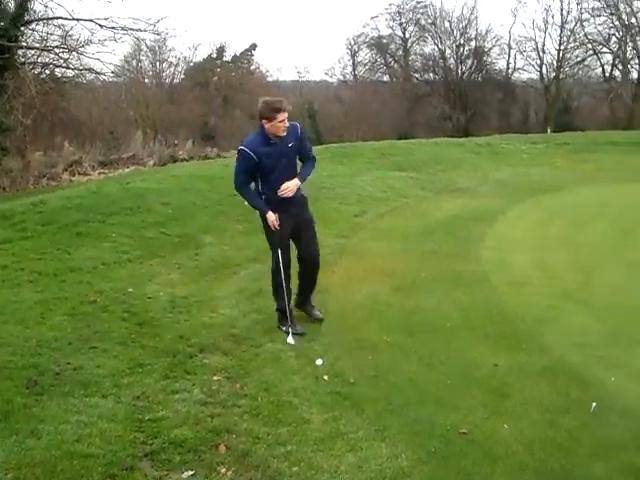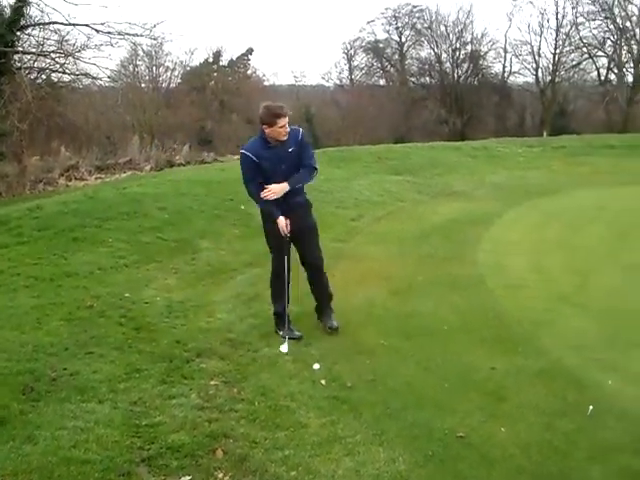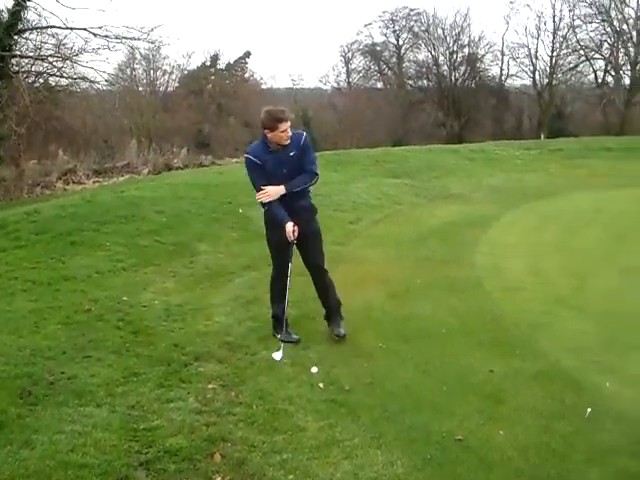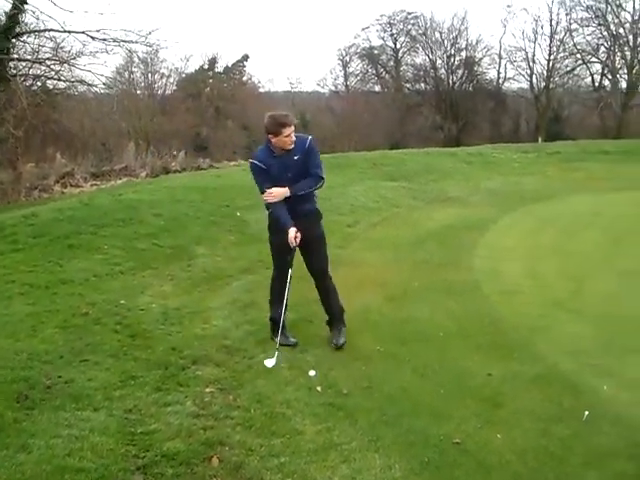
dt=0.1s
person 1, frame 1
left shoulder: (295, 131)
right shoulder: (250, 149)
left elbow: (308, 158)
right elbow: (241, 183)
left wrist: (298, 180)
right wrist: (265, 210)
left hip: (298, 203)
right hip: (274, 210)
left knee: (311, 256)
right knee: (282, 263)
left ankle: (304, 300)
right ankle: (284, 317)
person 1, frame 2
left shoulder: (297, 136)
right shoulder: (251, 152)
left elbow: (311, 169)
right elbow: (254, 191)
left wrist: (286, 186)
right wrist: (277, 216)
left hip: (300, 208)
right hip: (273, 215)
left knee: (314, 262)
right knee: (280, 268)
left ankle: (324, 308)
right ankle: (281, 321)
person 1, frame 3
left shoulder: (300, 140)
right shoulder: (254, 155)
left elbow: (311, 174)
right elbow: (264, 195)
left wrist: (282, 189)
right wrist: (285, 221)
left hip: (305, 212)
right hip: (278, 219)
left knee: (317, 267)
right knee: (281, 271)
left ankle: (334, 316)
right ankle: (279, 324)
person 1, frame 4
left shoulder: (306, 144)
right shoulder: (259, 161)
left elbow: (317, 178)
right elbow: (271, 197)
left wrist: (288, 191)
right wrist: (289, 227)
left hip: (309, 216)
right hip: (281, 223)
left knee: (321, 272)
right knee: (281, 275)
left ankle: (337, 323)
right ankle: (276, 328)
